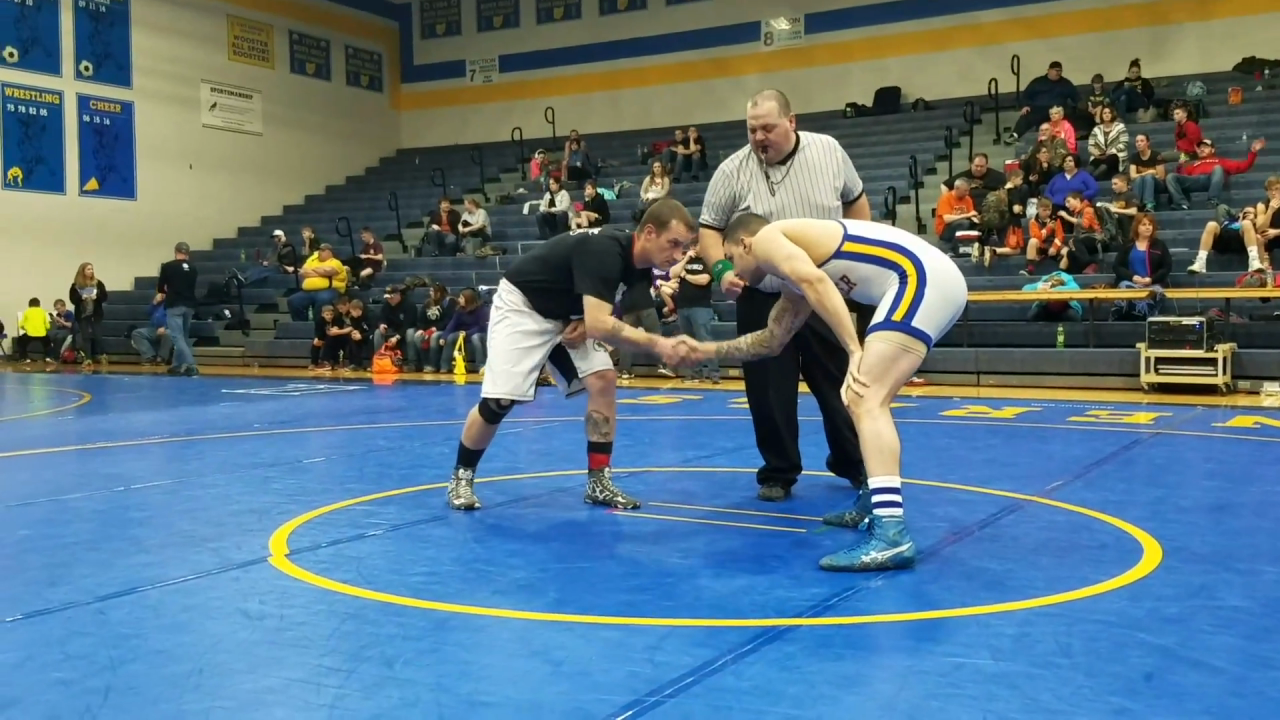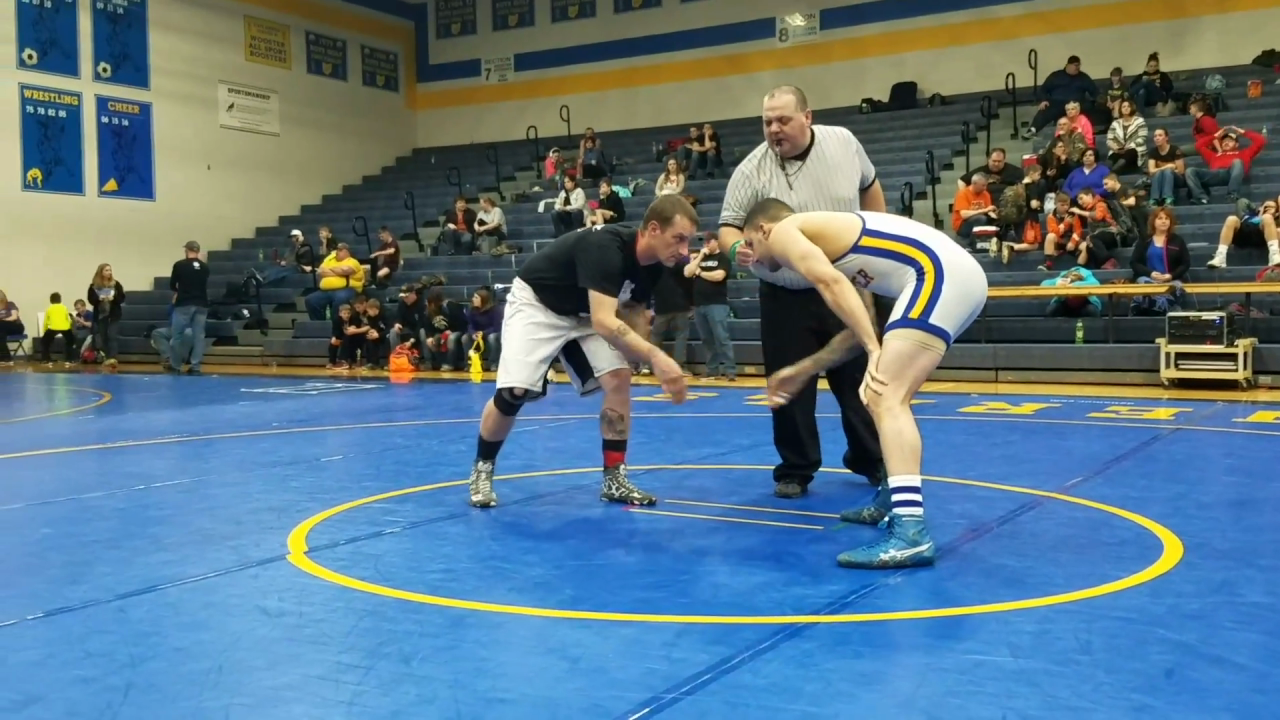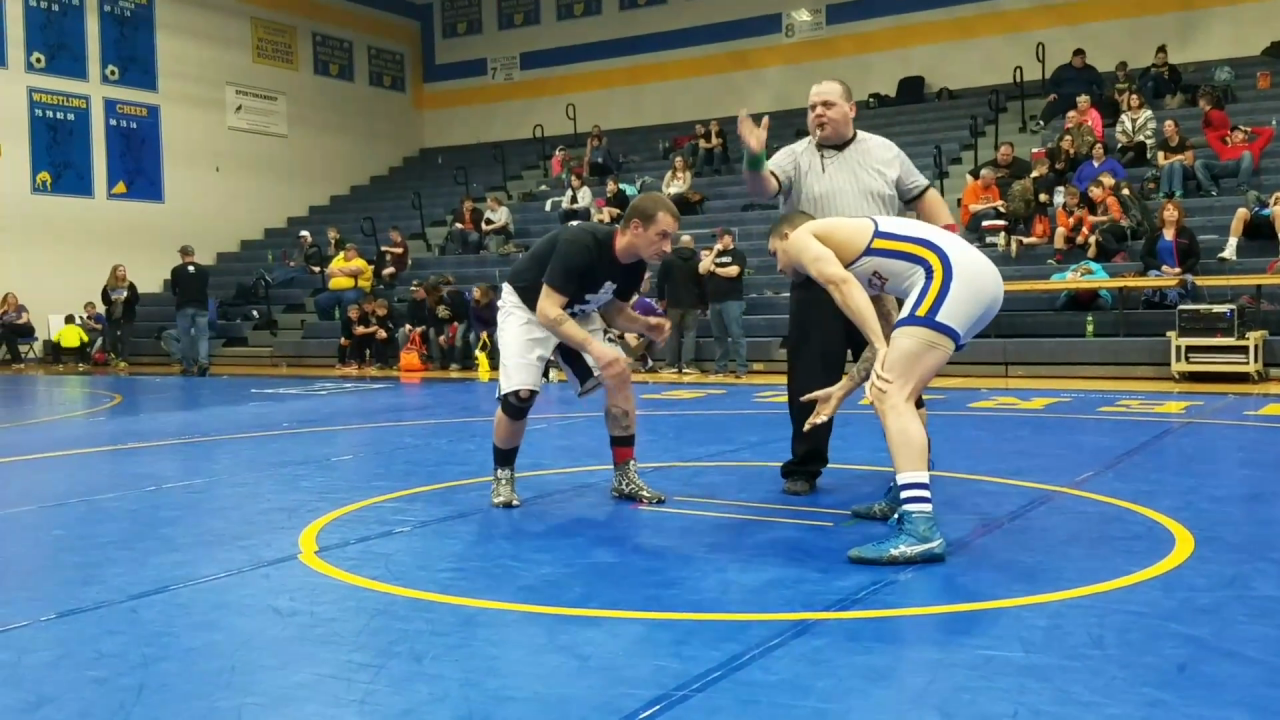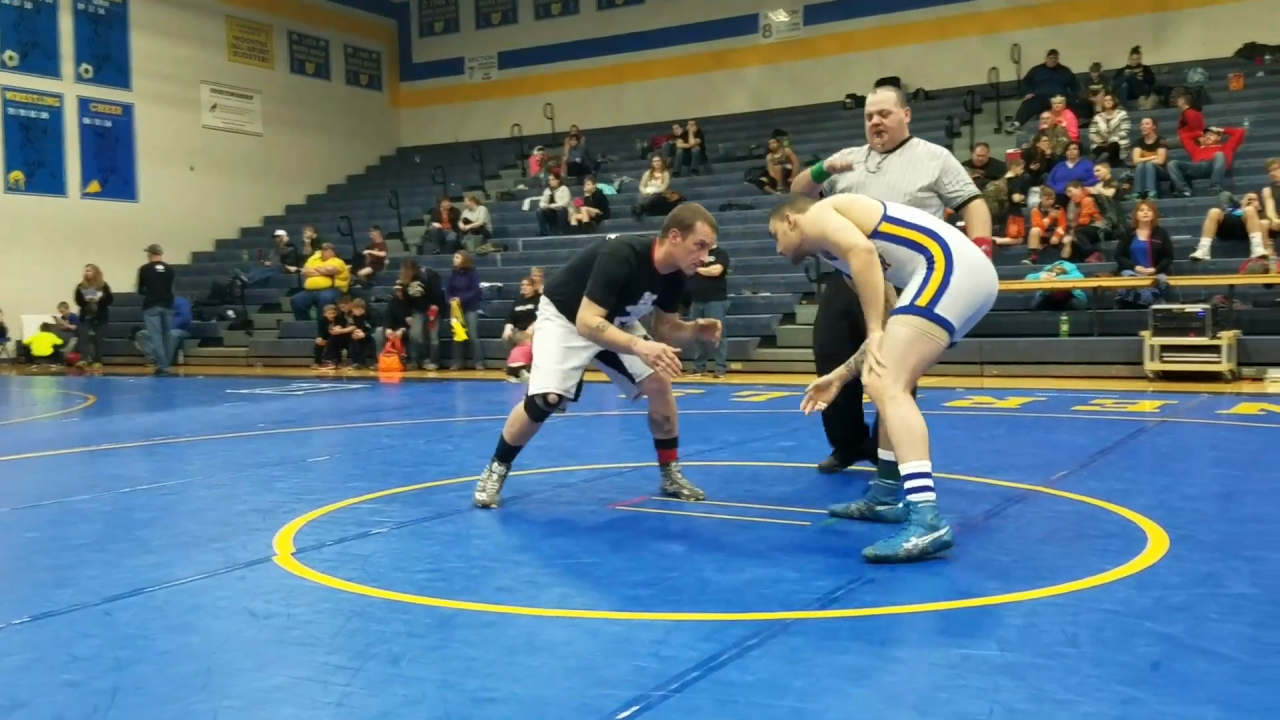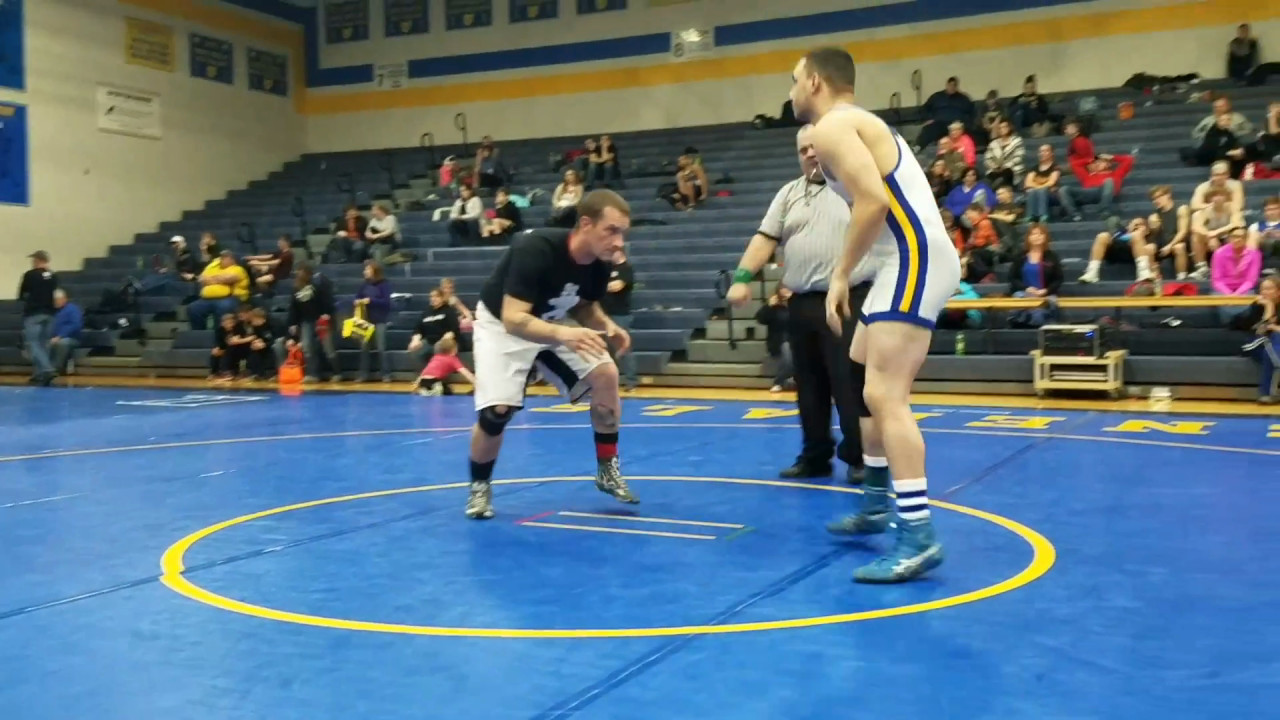
dt=0.5s
person 1, frame 1
left shoulder: (828, 151)
right shoulder: (733, 171)
left elbow: (855, 201)
right elbow: (709, 227)
right wrist: (722, 269)
right hip: (762, 302)
left knee: (839, 385)
right knee: (770, 392)
left ankle: (854, 465)
right ankle: (778, 473)
person 1, frame 2
left shoulder: (843, 142)
right shoulder: (752, 170)
left elbow: (869, 188)
right elbow: (729, 225)
right wrist: (736, 248)
right hip: (786, 298)
left knee: (859, 379)
left ankle: (871, 461)
right ankle: (795, 470)
person 1, frame 3
left shoulder: (884, 151)
right shoulder: (795, 157)
left elbow: (922, 195)
right elbow: (765, 185)
left wrist: (948, 234)
right wrist: (754, 157)
right hip: (818, 290)
right knee: (810, 381)
right ankle: (803, 467)
person 1, frame 4
left shoulder: (934, 159)
right shoulder: (846, 160)
left elbow: (971, 205)
right elbow: (798, 192)
left wrist: (981, 248)
right wrist: (824, 168)
right hip: (844, 281)
right knee: (831, 360)
left ankle: (889, 455)
right ankle: (851, 446)
person 1, frame 5
right shoulder: (789, 193)
right elbow: (764, 240)
right wrist: (741, 279)
left hip: (848, 301)
right hip: (804, 304)
left knee: (849, 378)
right knee: (809, 385)
left ankle: (859, 455)
right ankle: (814, 456)
person 2, frame 1
left shoulder: (766, 238)
right shoulder: (794, 284)
left elbow: (816, 281)
right elbow: (772, 340)
left wrist: (855, 352)
right wrist: (708, 350)
left hip: (919, 278)
right hip: (938, 279)
left knee: (864, 400)
right knee: (869, 398)
left ankle: (890, 535)
right ankle: (877, 502)
person 2, frame 2
left shoulder: (782, 231)
right shoulder: (816, 235)
left elbow: (831, 283)
right elbow: (860, 330)
left wrist: (876, 351)
right wrist: (804, 371)
left hip: (940, 275)
right hip: (961, 273)
left knee: (884, 398)
right knee: (891, 395)
left ankle: (911, 533)
right ankle: (895, 499)
person 2, frame 3
left shoulder: (800, 237)
right shoulder: (847, 244)
left elbow: (839, 281)
right elbow: (892, 335)
left wrist: (881, 347)
right wrist: (842, 390)
left hip: (951, 274)
right hip: (979, 276)
left knee: (889, 396)
right knee: (897, 391)
left ankle: (921, 530)
right ankle: (906, 497)
person 2, frame 4
left shoulder: (815, 218)
right shoulder: (838, 248)
left elbow: (863, 251)
right elbow: (889, 330)
left wrist: (874, 335)
right wrist: (840, 375)
left hip: (950, 269)
right hip: (973, 272)
left knee: (886, 388)
right knee: (890, 382)
left ankle: (926, 519)
right ankle: (886, 493)
person 2, frame 5
left shoulder: (832, 126)
right shoulder: (859, 127)
left elbow: (872, 201)
left wrist: (841, 275)
left hip: (915, 261)
right hip: (916, 261)
left knee: (884, 396)
right knee: (866, 377)
left ankle: (917, 538)
right ankle: (876, 502)
person 3, frame 1
left shoulder: (640, 263)
right shoulder: (604, 250)
right elbow: (599, 325)
left wrist: (584, 322)
right wrist: (656, 343)
left hip: (567, 314)
right hip: (521, 305)
left knee: (603, 380)
right knee: (499, 401)
left ankle: (599, 482)
right ankle: (462, 476)
person 3, frame 2
left shoulder: (652, 265)
right shoulder: (606, 246)
left elbow: (632, 313)
right elbow: (604, 320)
left wrist: (636, 341)
right wrist: (656, 358)
left hip: (584, 310)
right hip: (534, 304)
left knee: (618, 380)
right knee: (514, 391)
left ankle: (613, 479)
right ankle: (482, 469)
person 3, frame 3
left shoulder: (635, 264)
right shoulder: (581, 243)
left elbow: (614, 314)
right elbow: (546, 311)
left wrist: (645, 324)
right wrist: (593, 347)
left hip: (576, 312)
right hip: (526, 307)
left knee: (619, 376)
right knee: (520, 395)
left ankle: (625, 475)
right ankle: (503, 476)
person 3, frame 4
left shoulder: (675, 275)
right shoulder: (619, 256)
left elbow: (665, 326)
right elbow: (587, 323)
left wrist: (695, 330)
right wrist: (640, 346)
left hip: (614, 320)
right hip: (563, 317)
left knee: (659, 384)
right knee: (545, 400)
left ankle: (671, 474)
right ankle: (497, 469)
person 3, frame 5
left shoulder: (599, 263)
right shoulder: (536, 249)
left elbow: (585, 307)
right elbow: (513, 319)
left wrist: (607, 327)
right wrist: (562, 334)
left hip: (551, 321)
right hip: (500, 324)
left knee: (606, 376)
right knee: (497, 411)
left ankle: (608, 471)
right ankle: (479, 487)
